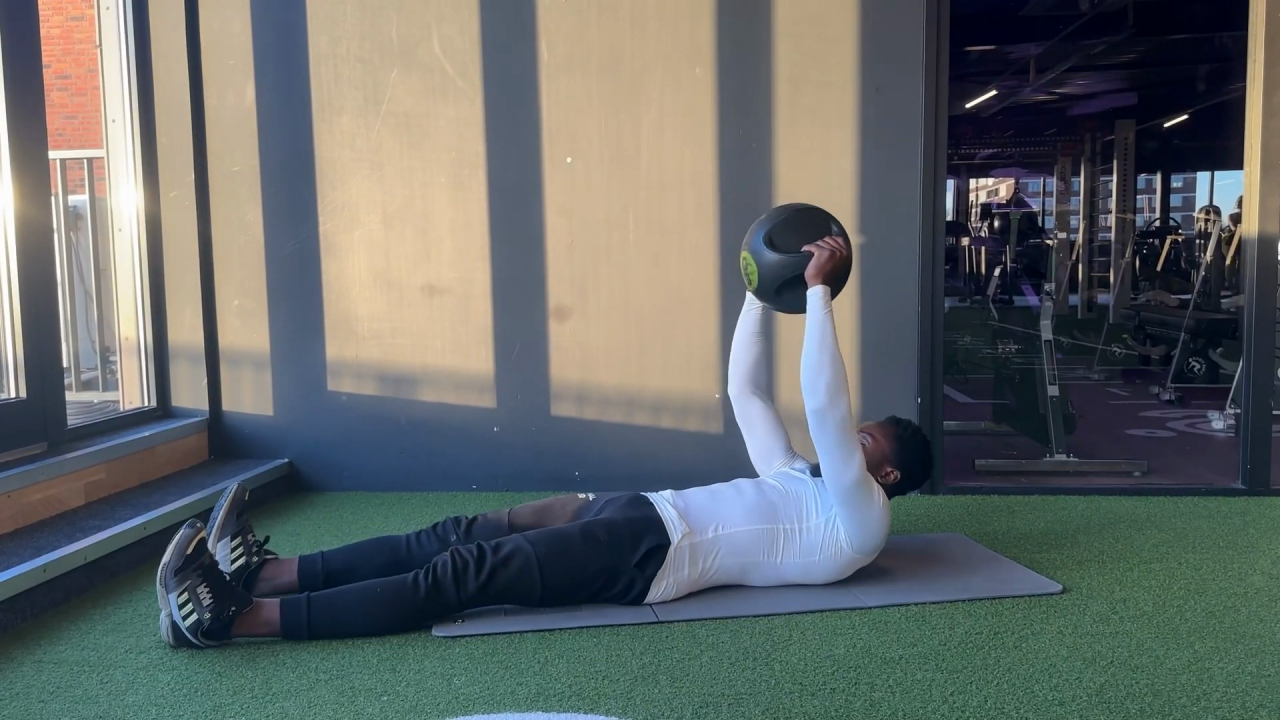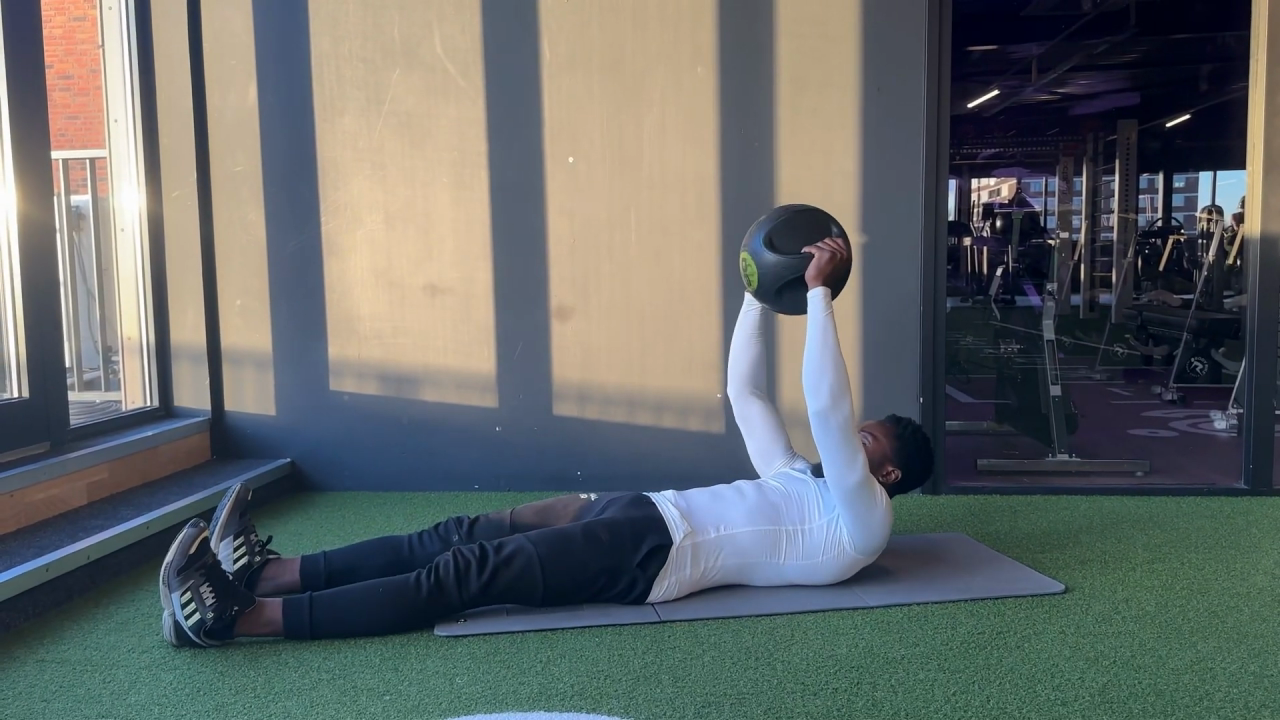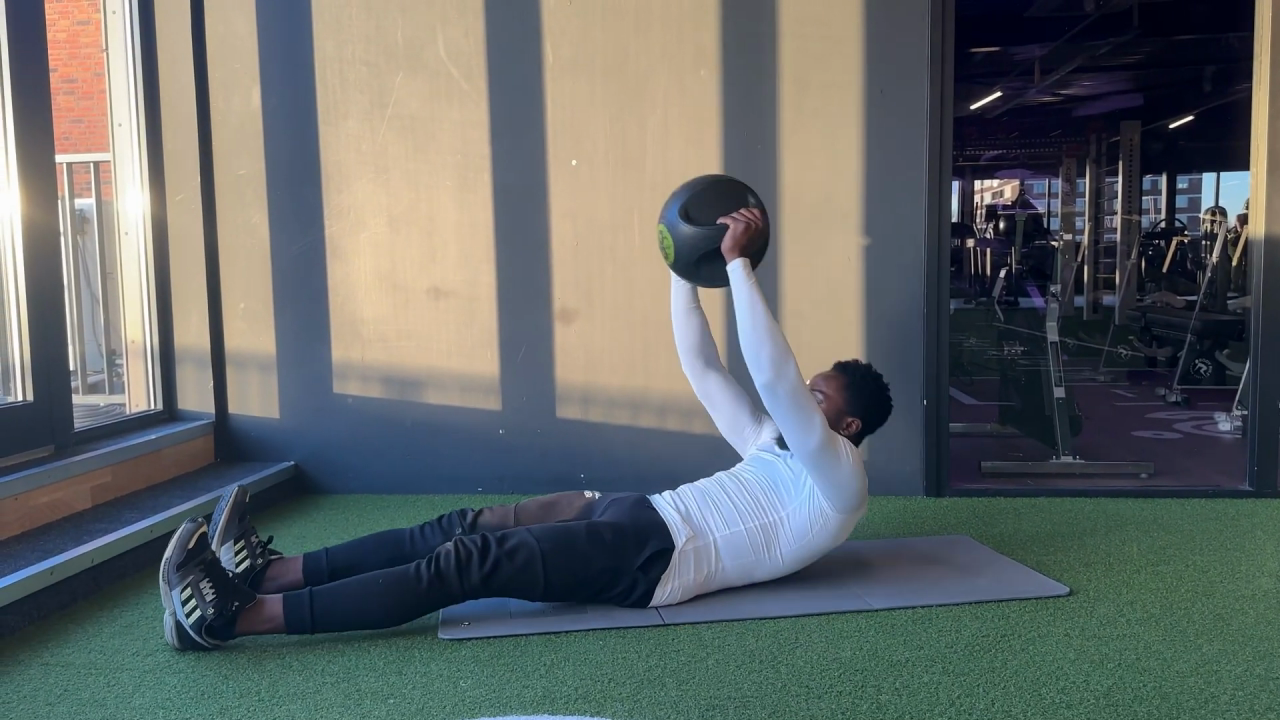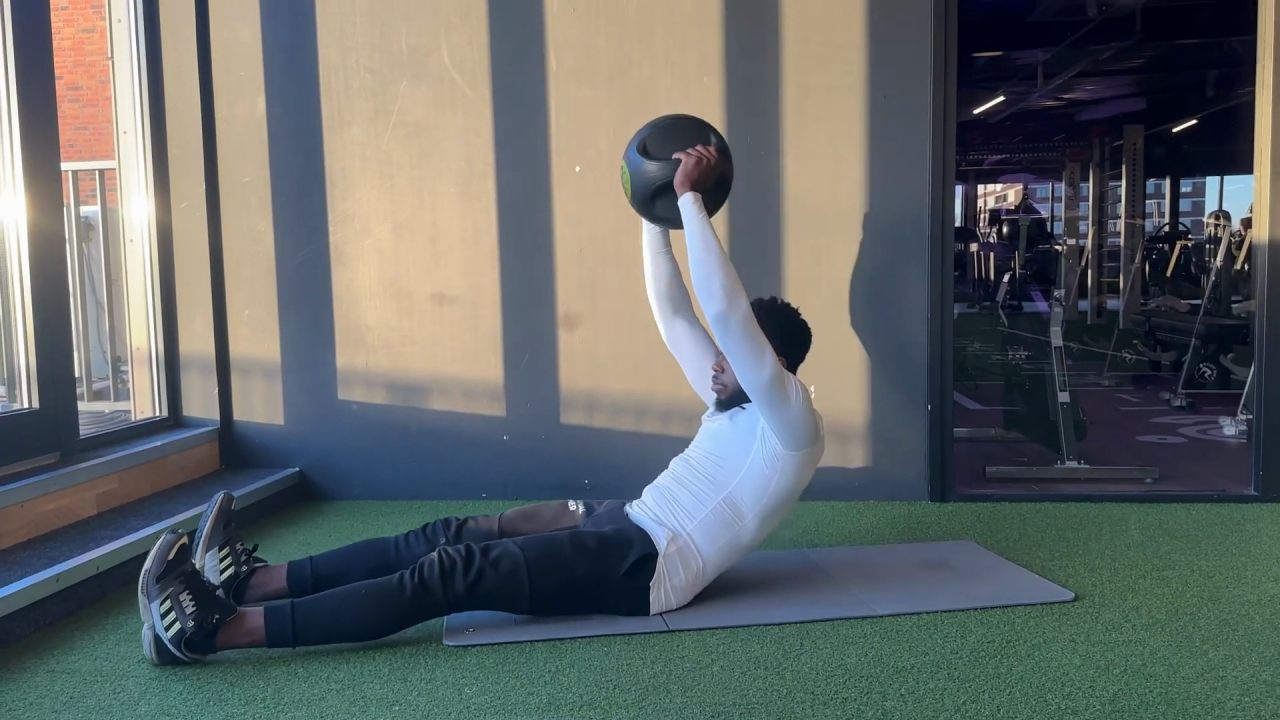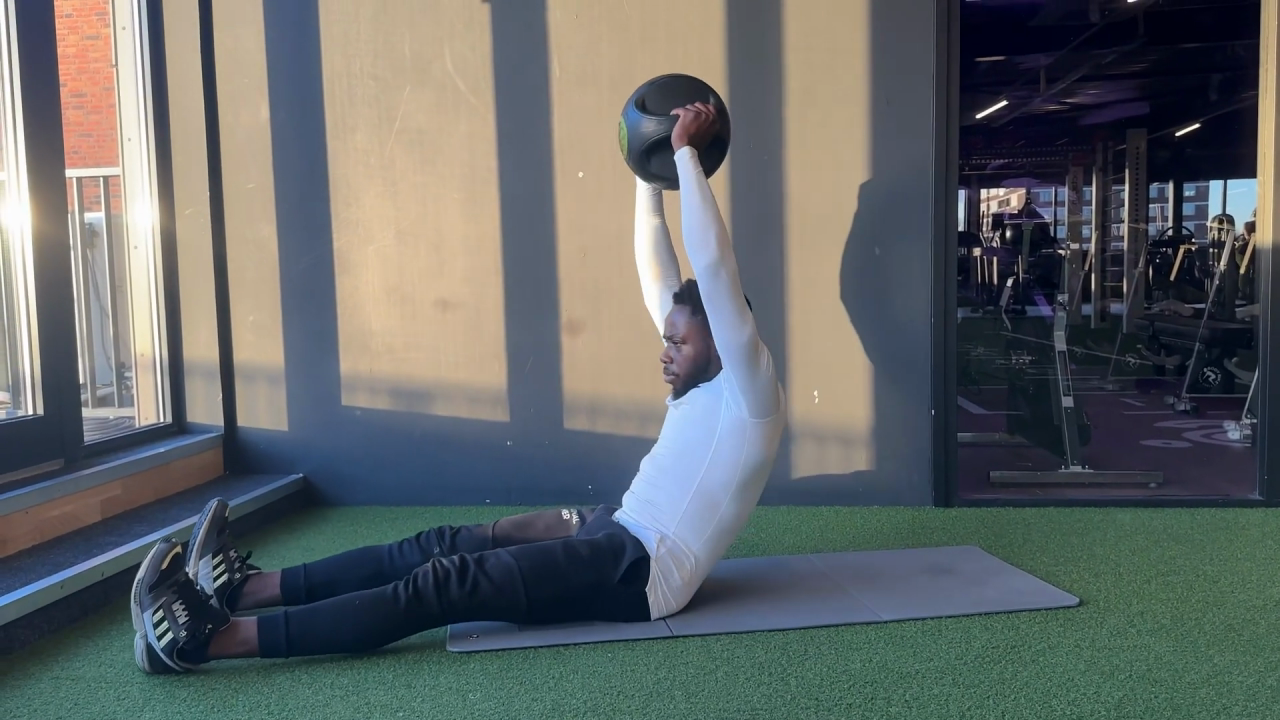
dt=0.4s
person 1, frame 1
left shoulder: (859, 521)
right shoulder: (797, 481)
left elbow: (826, 407)
right elbow: (745, 393)
left wrist: (818, 290)
right wrist: (760, 293)
left hip: (651, 551)
right hip: (635, 513)
left knee: (466, 571)
right knee: (456, 535)
left ankle: (235, 616)
right ankle: (263, 568)
person 1, frame 2
left shoulder: (863, 521)
right shoulder: (800, 480)
left elbow: (827, 409)
right elbow: (745, 392)
left wrist: (820, 291)
right wrist: (760, 289)
left hip: (651, 552)
right hip: (637, 513)
left knee: (467, 574)
right knee: (457, 537)
left ankle: (240, 616)
right ankle: (266, 569)
person 1, frame 3
left shoulder: (840, 478)
right shoulder: (777, 445)
left elbow: (776, 378)
right elbow: (703, 369)
left wrist: (737, 262)
right wrist: (686, 267)
left hip: (657, 554)
right hip: (636, 512)
left knee: (472, 563)
right knee: (461, 529)
left ankle: (239, 615)
right ankle: (272, 569)
person 1, frame 4
left shoulder: (791, 422)
right shoulder: (733, 401)
left elbow: (730, 311)
right elbow: (675, 317)
left wrist: (691, 197)
right wrist: (656, 216)
left hip: (646, 565)
right hip: (619, 522)
left knee: (454, 575)
right knee: (449, 538)
left ankle: (218, 628)
right ankle: (252, 578)
person 1, frame 5
left shoulder: (750, 392)
right shoulder: (703, 381)
left elbow: (714, 269)
right elbow: (658, 278)
left wrist: (686, 153)
right wrist: (650, 175)
left hip: (640, 573)
right hip: (612, 531)
left knee: (448, 585)
right knee: (441, 547)
right ankle: (244, 586)
